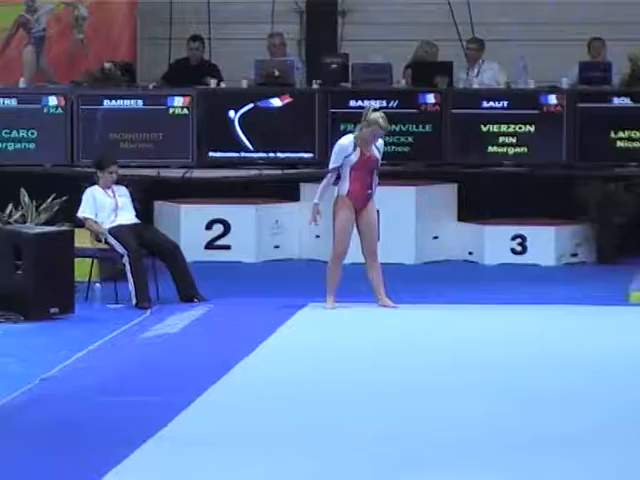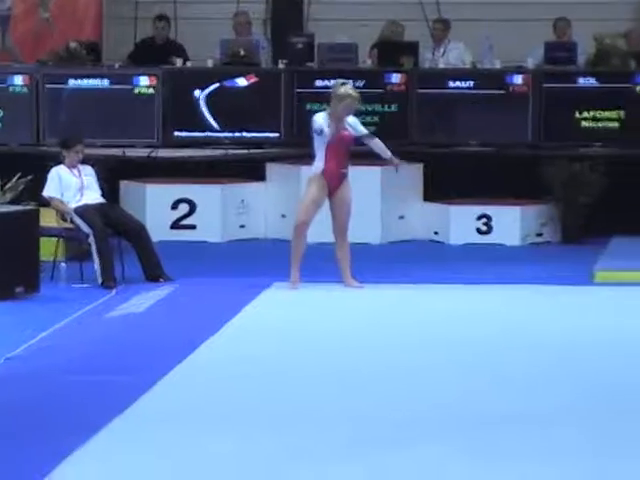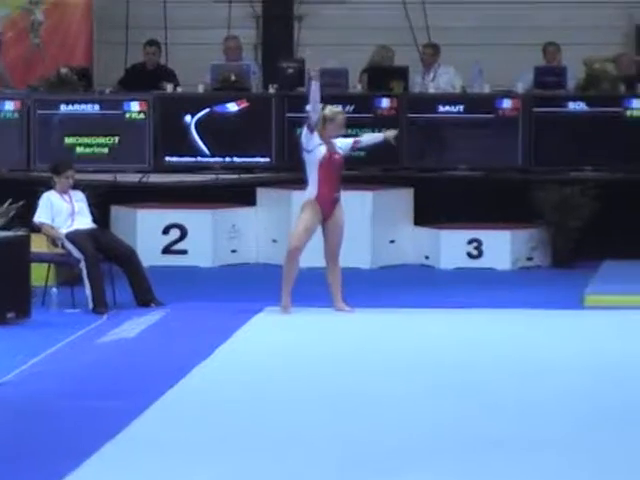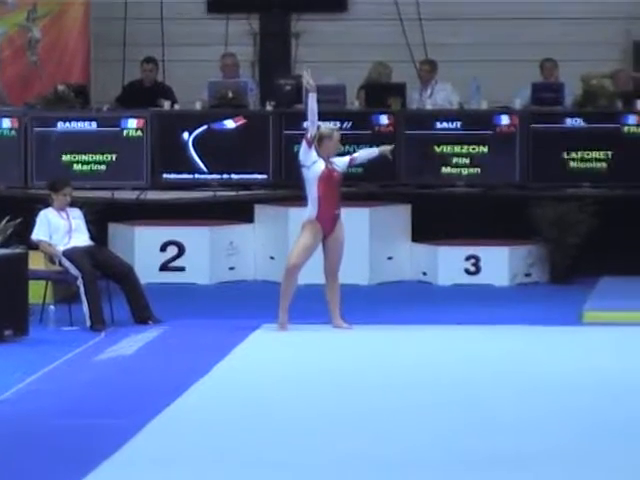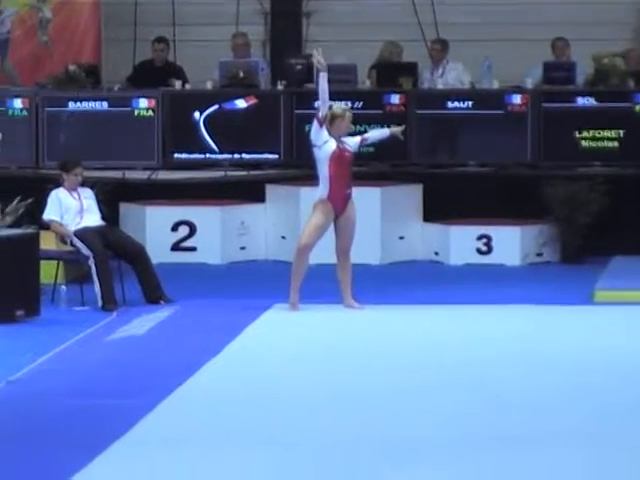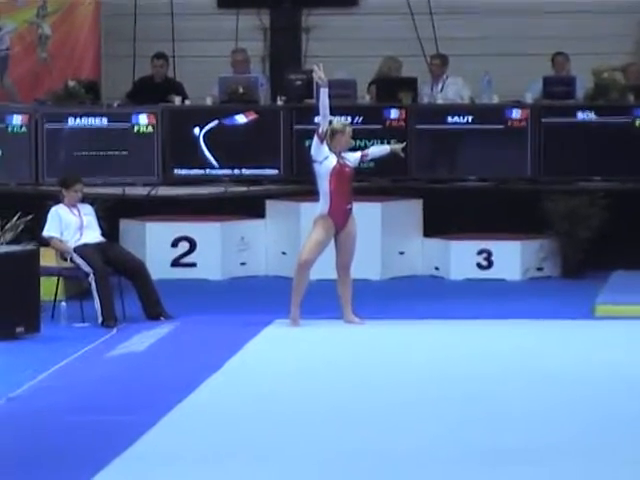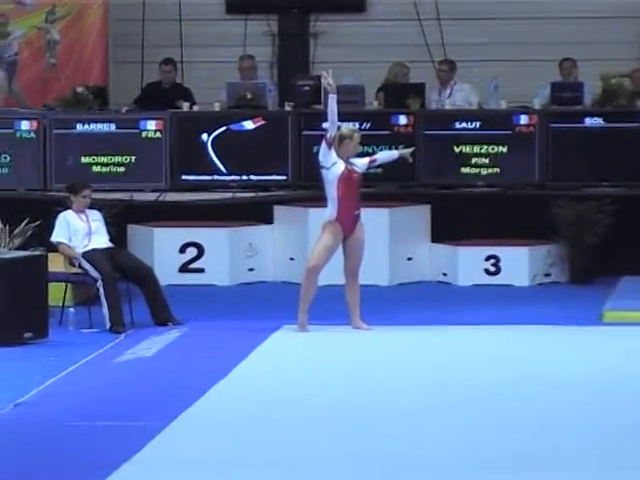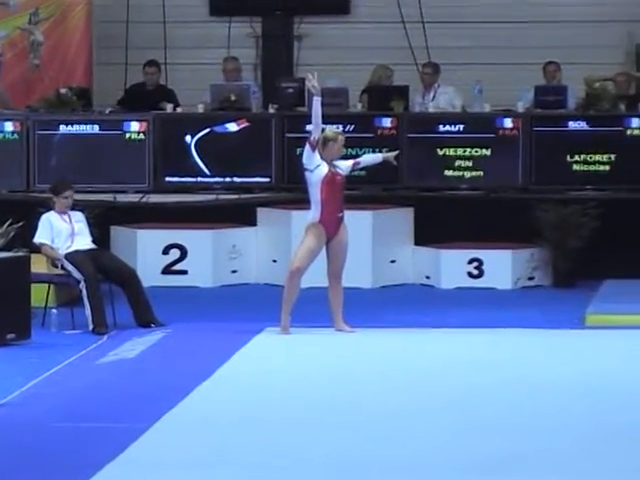
dt=0.3s
person 1, frame 1
left shoulder: (378, 144)
right shoulder: (345, 143)
right elbow: (331, 175)
right wrist: (317, 202)
left hip: (367, 202)
right hip: (346, 200)
left knee: (371, 252)
right knee: (340, 252)
left ankle: (381, 297)
right ankle: (330, 296)
person 1, frame 2
left shoulder: (351, 122)
right shoulder: (320, 118)
left elbow: (370, 139)
right elbow: (323, 130)
left wrist: (389, 156)
right wrist: (330, 130)
left hip: (341, 180)
right hip: (321, 177)
left knee: (342, 232)
right knee: (301, 223)
left ankle: (347, 277)
right ankle: (294, 274)
person 1, frame 3
left shoulder: (338, 144)
right shoulder: (311, 139)
left elbow: (361, 140)
right elbow: (314, 111)
left wrist: (384, 136)
right wrist: (314, 81)
left hip: (334, 205)
right hip: (314, 204)
left knee: (333, 255)
right knee: (294, 247)
left ankle: (338, 301)
right ankle: (285, 299)
person 1, frame 4
left shoulder: (336, 163)
right shoulder: (309, 157)
left elbow: (359, 155)
right elbow: (312, 124)
left wrist: (380, 150)
right wrist: (312, 92)
left hip: (335, 223)
right hip: (314, 223)
left knee: (332, 273)
right knee: (292, 266)
left ankle: (336, 318)
right ankle: (282, 316)
person 1, frame 5
left shoulder: (348, 143)
right shoulder: (320, 137)
left elbow: (370, 136)
right elbow: (323, 104)
left wrist: (391, 131)
right wrist: (322, 72)
left hip: (346, 203)
right hip: (326, 203)
left knee: (344, 252)
right knee: (304, 245)
left ankle: (348, 298)
right ankle: (293, 296)
person 1, frame 6
left shoulder: (348, 158)
right shoulder: (320, 153)
left elbow: (370, 151)
right elbow: (324, 119)
left wrist: (391, 148)
right wrist: (323, 87)
left hip: (347, 219)
right hip: (326, 218)
left knee: (344, 267)
right knee: (304, 261)
left ankle: (348, 313)
right ankle: (294, 312)
person 1, frame 7
left shoulder: (357, 164)
right shoulder: (328, 158)
left elbow: (378, 157)
right elbow: (332, 126)
left wrist: (400, 153)
right wrist: (332, 94)
left hip: (355, 224)
right hip: (335, 224)
left knee: (352, 273)
right knee: (313, 267)
left ankle: (356, 320)
right ankle: (302, 318)
person 1, frame 8
left shoulder: (340, 166)
right shoulder: (312, 161)
left elbow: (362, 160)
right elbow: (316, 128)
left wrist: (384, 156)
right wrist: (316, 96)
left hip: (338, 226)
right hip: (318, 226)
left knee: (336, 276)
right knee: (296, 269)
left ankle: (339, 322)
right ankle: (285, 320)
person 2, frame 1
left shoulder: (123, 190)
right shoulder: (91, 193)
right elbow: (88, 222)
right wrist: (104, 233)
left hip: (136, 225)
right hip: (114, 229)
left knee: (171, 247)
right knee: (133, 251)
left ankle: (189, 293)
right ankle: (141, 298)
person 2, frame 2
left shoulder: (88, 169)
right shoulder: (57, 172)
right elbow: (54, 201)
right wrist: (70, 212)
left hip: (101, 205)
right hip: (80, 209)
left knee: (137, 227)
right knee: (99, 230)
left ankle: (155, 272)
right ankle: (106, 278)
person 2, frame 3
left shoulder: (79, 195)
right shoulder: (48, 198)
right elbow: (45, 227)
right wrist: (61, 238)
left hip: (92, 230)
right hip: (71, 234)
left knee: (127, 252)
right knee: (91, 255)
left ankle: (145, 298)
right ankle: (98, 303)
person 2, frame 4
left shoulder: (76, 212)
right shoulder: (45, 215)
right elbow: (42, 244)
left wrist: (92, 247)
right wrist: (59, 255)
left hip: (90, 248)
right hip: (69, 251)
left knee: (125, 269)
right knee: (88, 273)
left ankle: (143, 314)
right ankle: (96, 321)
person 2, frame 5
left shoulder: (88, 192)
right shoulder: (57, 195)
right elbow: (54, 225)
right wrist: (71, 235)
left hip: (101, 228)
right hip: (80, 231)
left knee: (137, 249)
right knee: (99, 253)
left ankle: (155, 294)
right ankle: (107, 301)
person 2, frame 6
left shoulder: (88, 208)
right shoulder: (56, 211)
right elbow: (54, 241)
left wrist: (103, 243)
right wrist: (71, 252)
left hip: (101, 244)
right hip: (80, 248)
left knee: (137, 265)
right knee: (99, 269)
left ankle: (155, 310)
right ankle: (107, 317)
person 2, frame 7
left shoulder: (96, 214)
right shoulder: (64, 217)
right elbow: (62, 247)
right wrist: (79, 257)
left hip: (109, 249)
right hip: (88, 253)
left knee: (145, 271)
right knee: (107, 275)
left ankle: (163, 316)
right ankle: (115, 322)
person 2, frame 8
left shoulder: (79, 215)
right shoulder: (47, 218)
right elbow: (45, 248)
left wrist: (95, 250)
right wrist: (62, 259)
left hip: (92, 251)
right hip: (71, 254)
left knee: (128, 273)
right knee: (90, 276)
left ankle: (145, 318)
right ankle: (98, 324)
